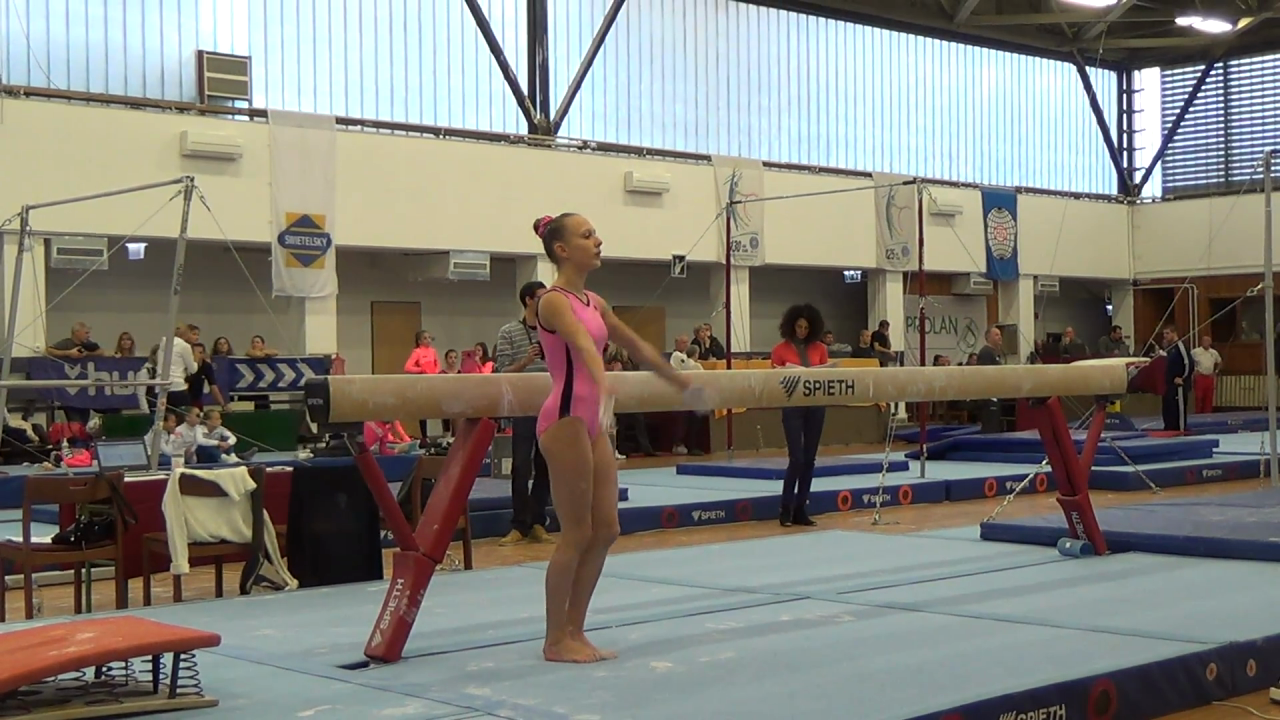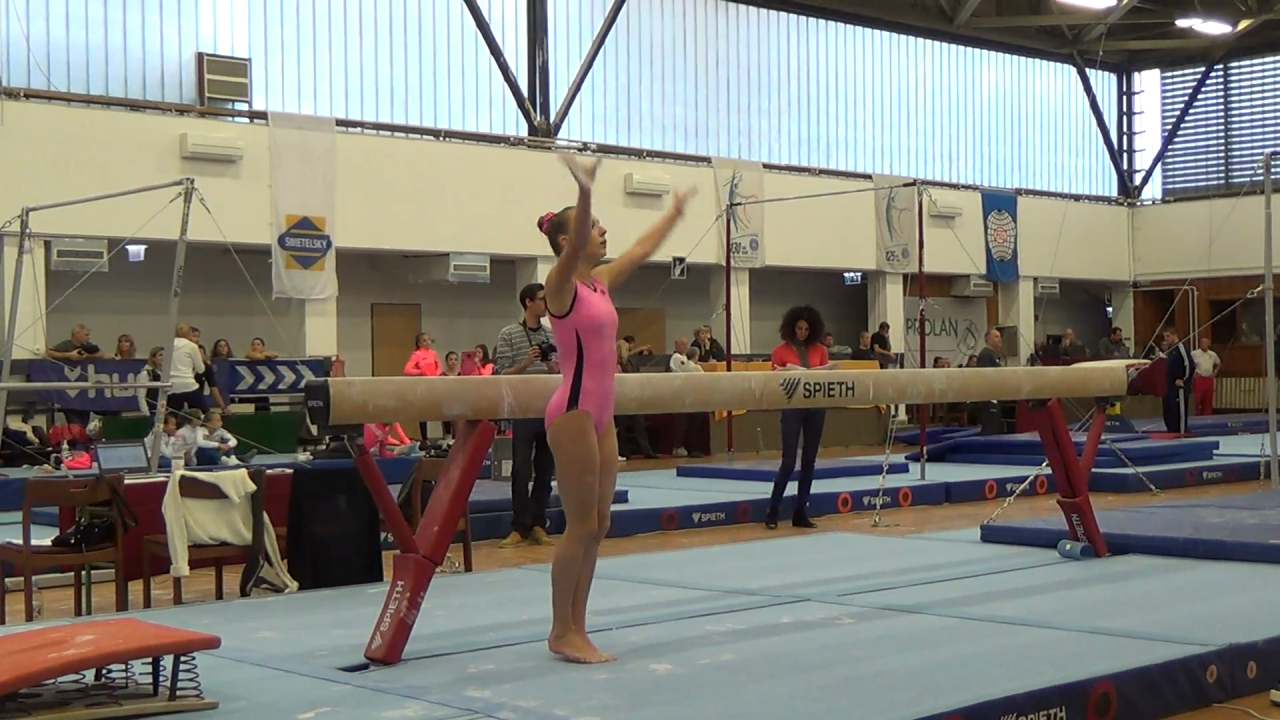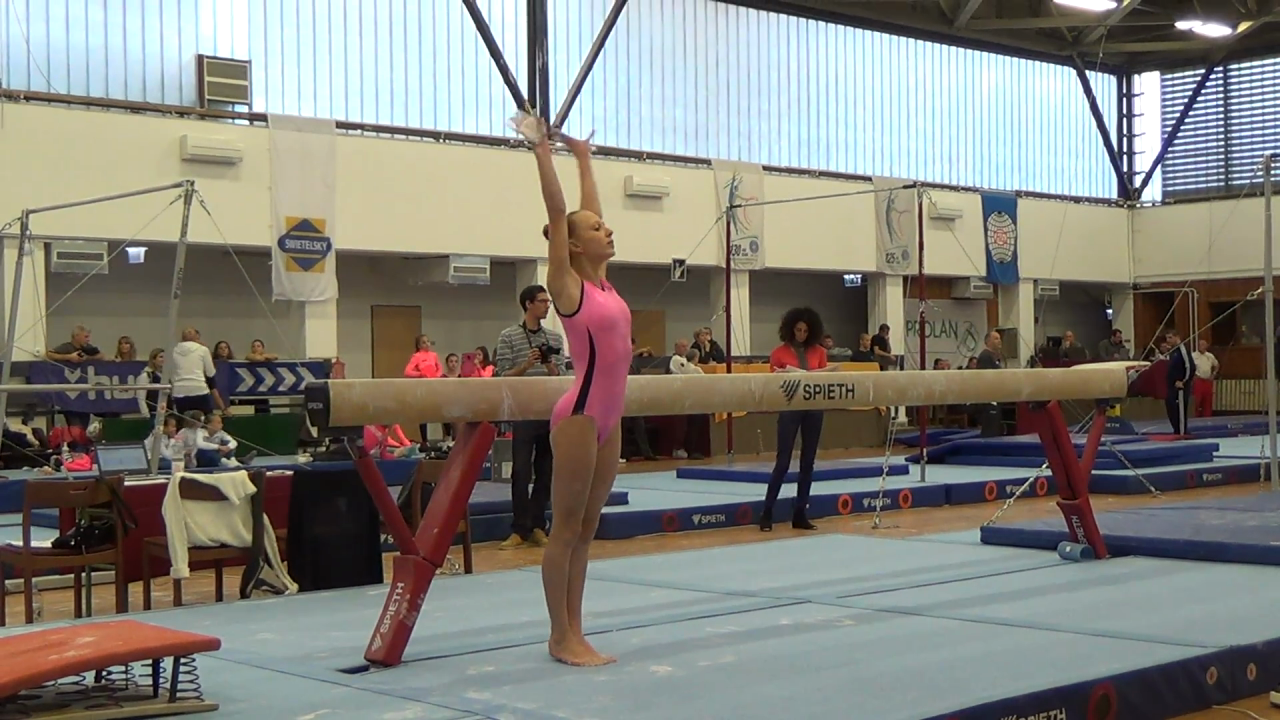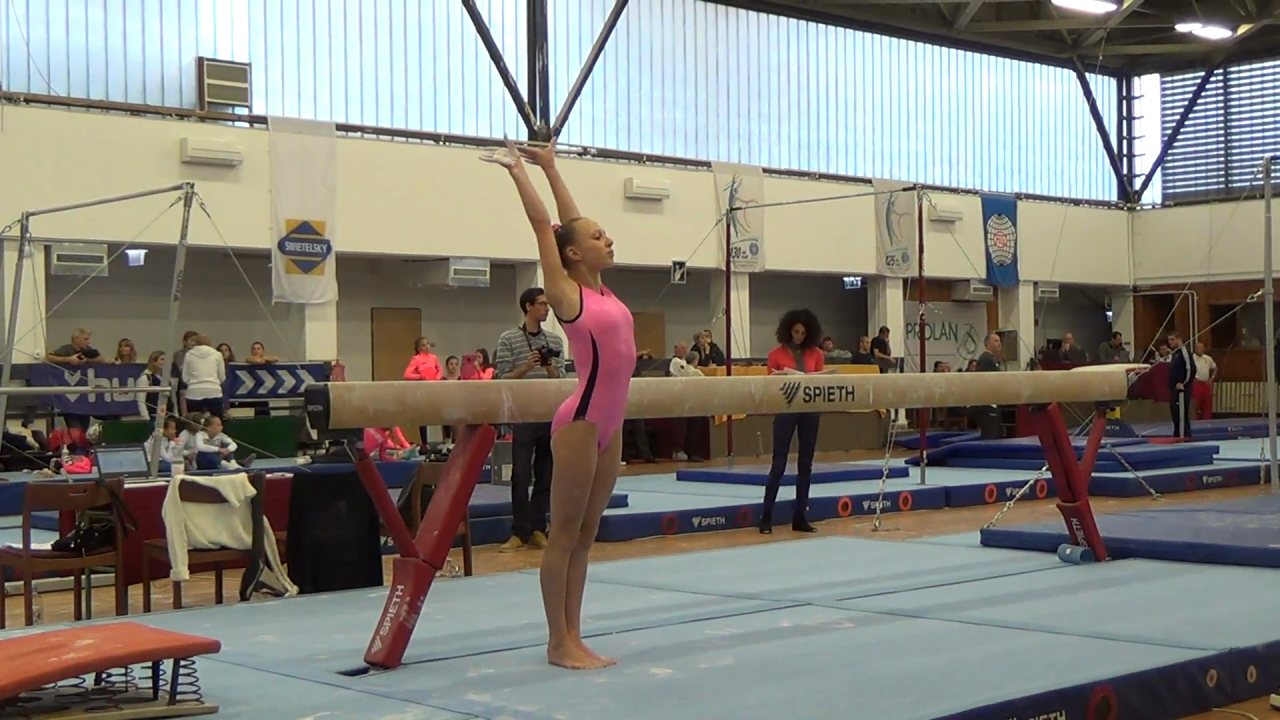
dt=0.2s
person 1, frame 1
left shoulder: (593, 301)
right shoulder: (554, 301)
left elbow: (636, 345)
right elbow: (584, 350)
left wrist: (679, 380)
right wrist: (603, 390)
left hip: (591, 422)
right hip: (565, 422)
left knee: (605, 532)
right knee: (577, 534)
left ankle: (573, 629)
right ankle: (556, 638)
person 1, frame 2
left shoulder: (600, 283)
right shoulder: (562, 285)
left elbow: (640, 250)
right elbow: (578, 247)
left wrist: (673, 213)
right wrist: (583, 189)
left hip: (601, 417)
right hip: (574, 414)
left knee: (597, 527)
right knee: (582, 526)
left ankle: (574, 628)
right ankle: (563, 629)
person 1, frame 3
left shoulder: (603, 282)
right shoulder: (567, 284)
left elbow: (591, 208)
right elbow: (555, 212)
left wrist: (583, 159)
right wrist: (542, 150)
left hip: (609, 420)
right hip: (580, 417)
left knee: (585, 531)
right knee: (565, 530)
left ankle: (574, 633)
right ankle: (561, 637)
person 1, frame 4
left shoulder: (601, 289)
right shoulder: (566, 292)
left elbow: (572, 219)
right elbow: (542, 224)
left wrist: (550, 166)
right wrist: (517, 169)
left hip: (610, 426)
right hip: (580, 422)
left knee: (585, 537)
right knee: (563, 536)
left ankle: (573, 638)
right ankle: (560, 642)
person 2, frame 1
right shoulder: (508, 333)
right elbow: (501, 373)
right wrist: (525, 362)
left knee: (545, 469)
right knee: (521, 469)
left ankle: (537, 523)
right ankle: (520, 525)
person 2, frame 2
left shoulder: (555, 335)
right shoulder: (508, 335)
right elbow: (502, 375)
left wrist: (551, 366)
right wrist: (526, 364)
left knee: (545, 471)
right knee: (521, 471)
left ankle: (538, 525)
right ankle: (520, 528)
person 2, frame 3
left shoulder: (555, 337)
right shoulder: (508, 337)
left elbow: (562, 378)
right elbow: (502, 377)
left wrist: (552, 369)
right wrist: (526, 366)
left knee: (545, 473)
right knee: (521, 474)
left ankle: (538, 527)
right ankle: (520, 529)
person 2, frame 4
left shoulder: (555, 340)
right shoulder: (508, 339)
left elbow: (561, 380)
right elbow: (502, 379)
left wrist: (552, 371)
right wrist: (526, 368)
left knee: (545, 476)
right knee: (521, 476)
left ankle: (538, 529)
right ankle: (520, 531)
person 3, frame 1
left shoulder: (819, 348)
right shoulder: (780, 350)
left hip: (815, 405)
right hip: (793, 405)
left knee: (809, 459)
right knee: (796, 458)
left ankle: (800, 510)
right ankle: (785, 508)
person 3, frame 2
left shoulder: (820, 350)
right shoulder: (780, 351)
right wrist: (783, 374)
left hip: (815, 407)
right hip: (792, 407)
left knee: (809, 461)
right knee: (789, 460)
left ankle: (800, 512)
right ankle: (773, 510)
person 3, frame 3
left shoulder: (819, 351)
right shoulder: (779, 353)
left hip: (814, 408)
right hip: (790, 408)
left knee: (808, 462)
right knee: (782, 462)
left ankle: (800, 514)
right ankle: (767, 512)
person 3, frame 4
left shoulder: (816, 353)
right shoulder: (776, 355)
right wrist: (779, 377)
left hip: (810, 411)
right hip: (786, 411)
left knee: (805, 465)
right knee: (778, 464)
left ankle: (799, 516)
right ankle: (766, 516)
